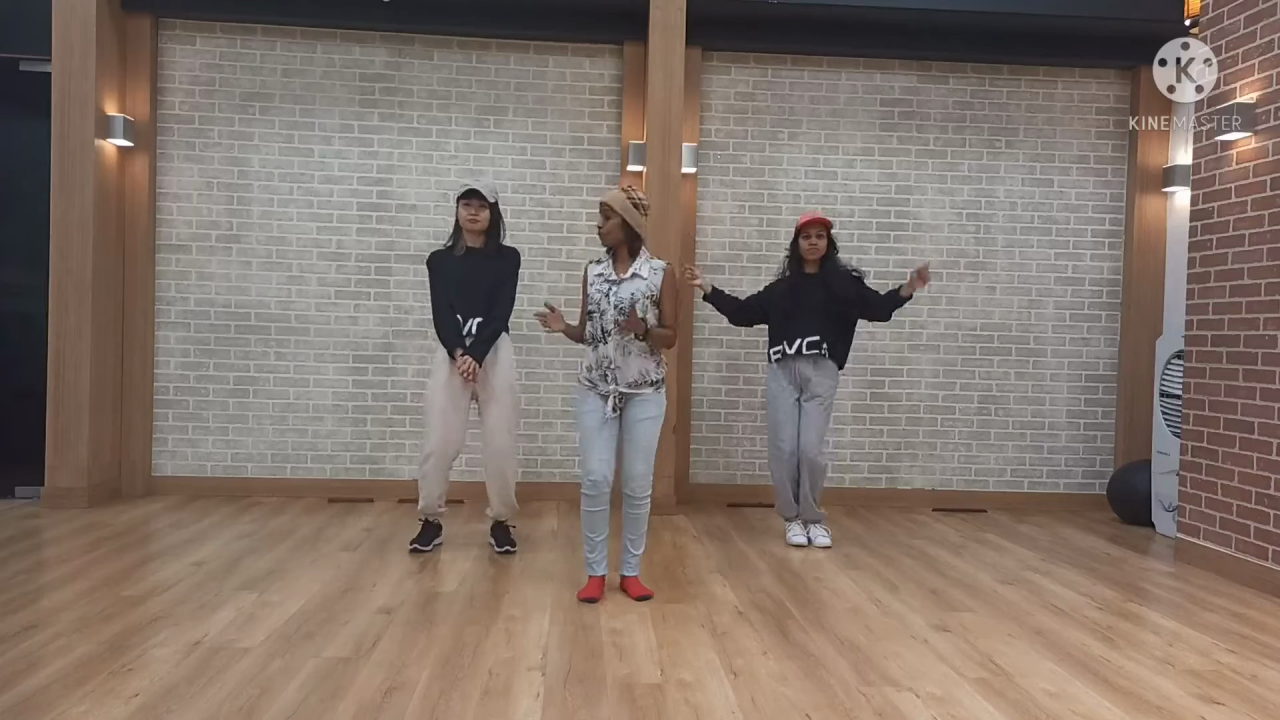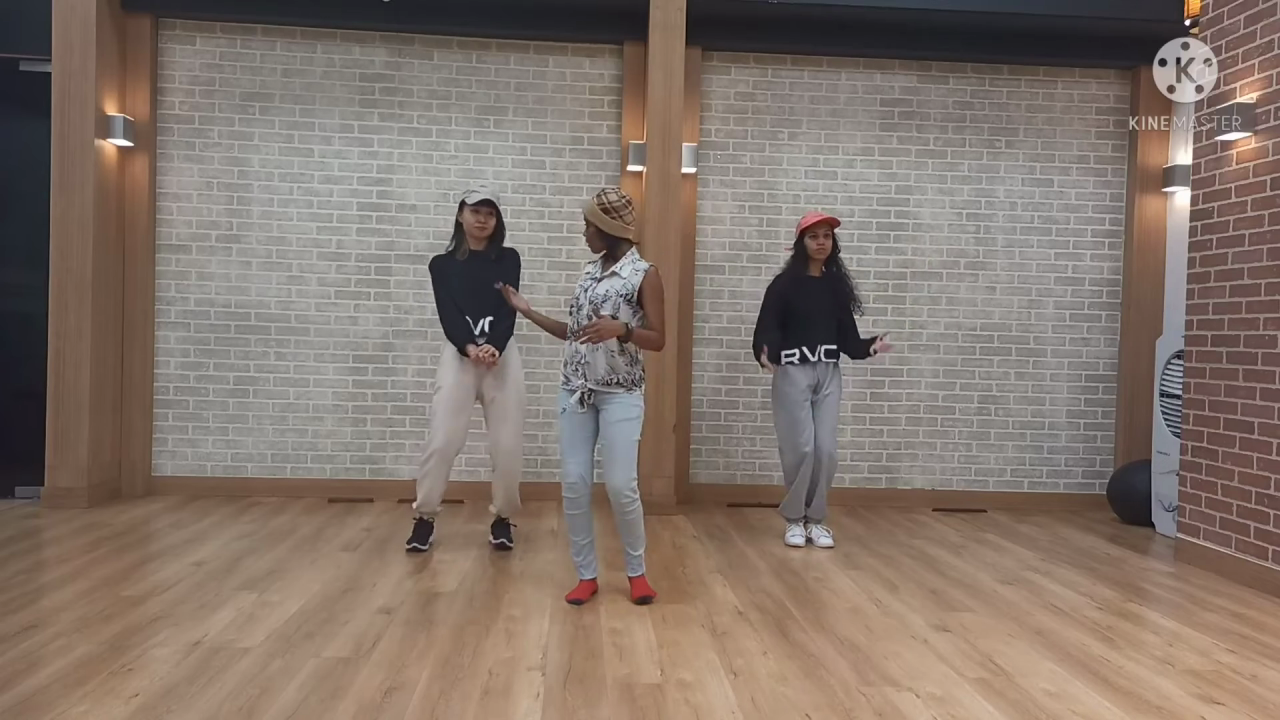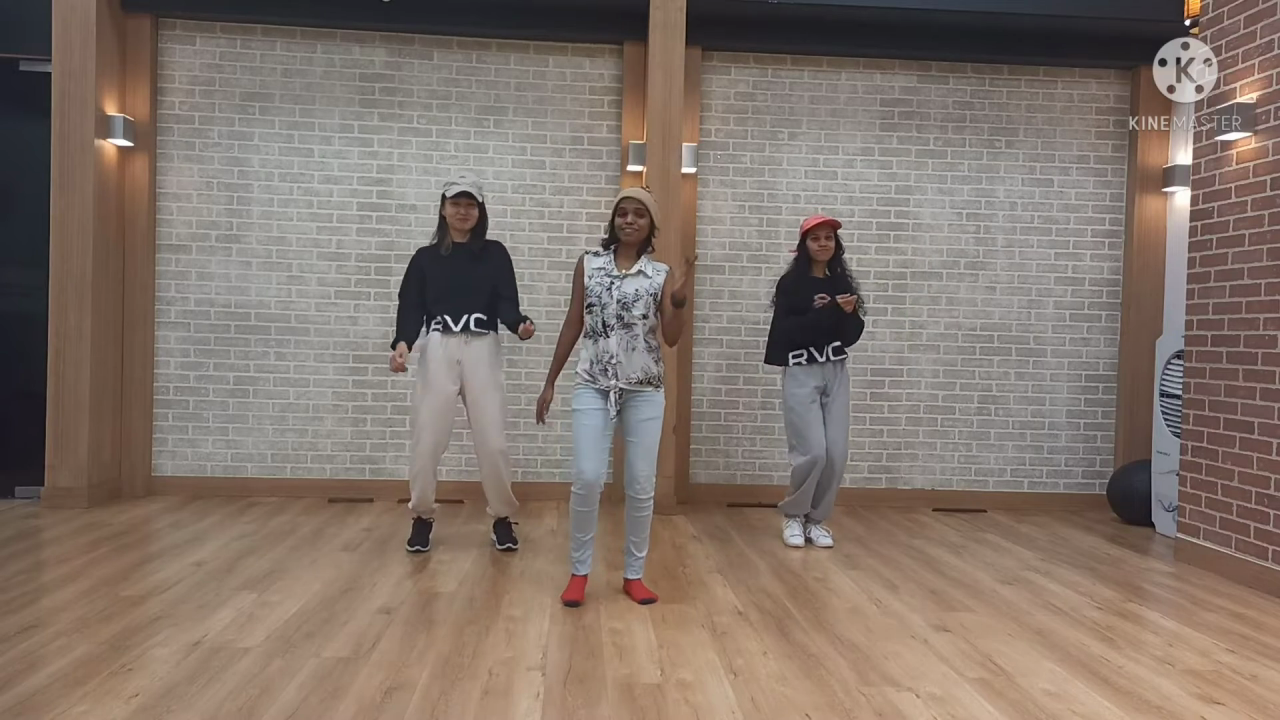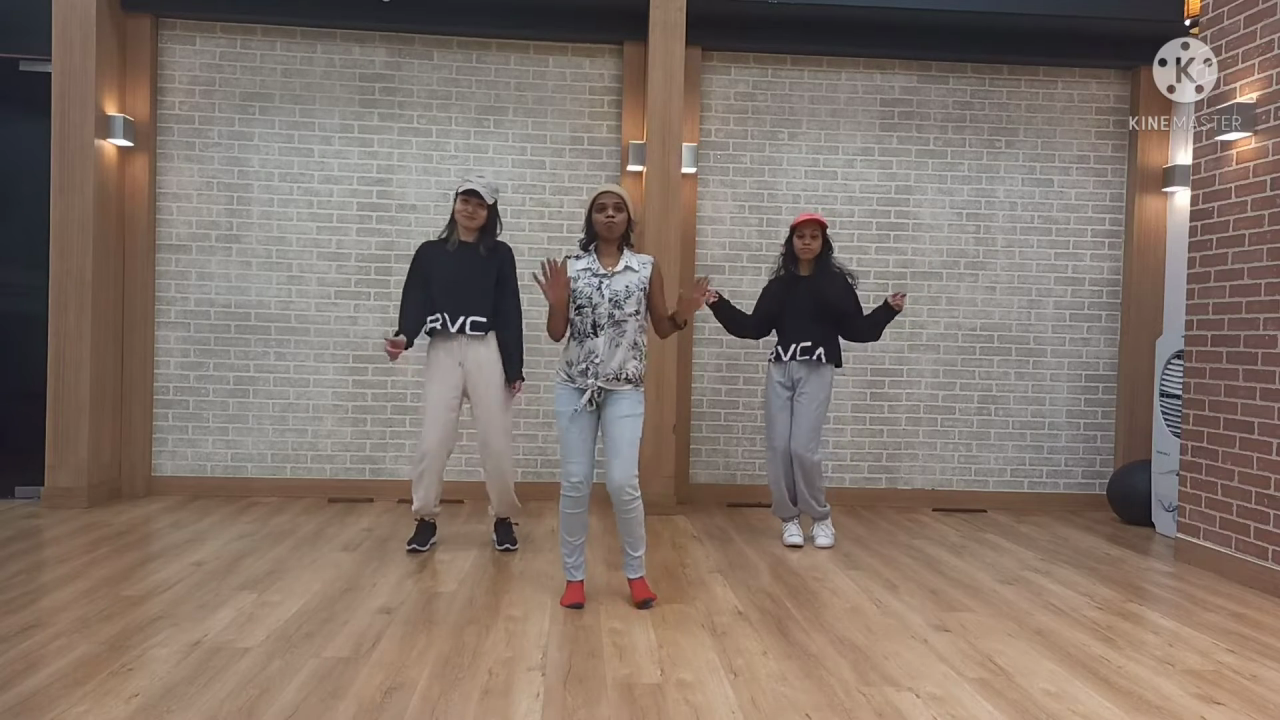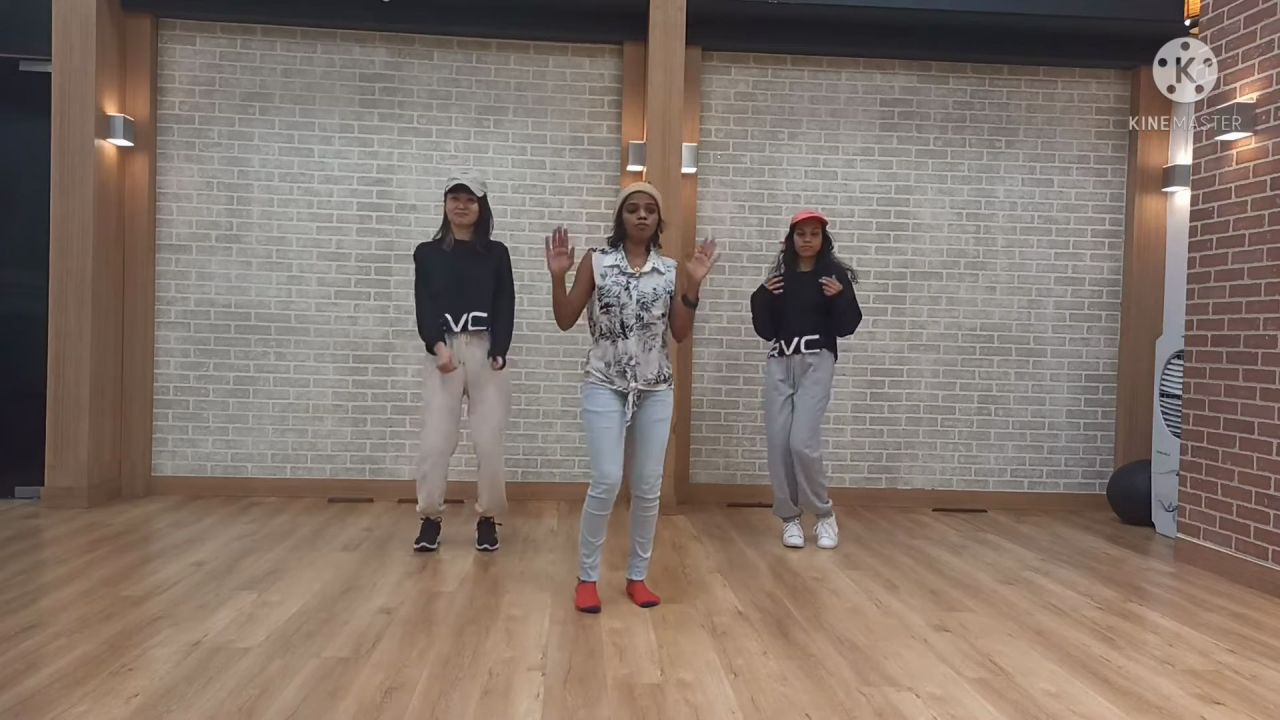
dt=1s
person 1, frame 1
left shoulder: (659, 273)
right shoulder: (593, 272)
left elbow: (670, 337)
right elbow: (588, 332)
left wrist: (643, 330)
right wrist: (562, 327)
left hip: (645, 391)
right hip: (597, 390)
left knee: (638, 484)
right knee: (596, 480)
left ankle: (631, 571)
right ankle: (596, 572)
person 1, frame 2
left shoulder: (645, 275)
right shoulder: (590, 271)
left elbow: (657, 340)
left wrist: (621, 330)
right wrist: (528, 312)
left hip: (621, 394)
right hip: (576, 391)
left knee: (621, 485)
right knee: (574, 484)
left ankle: (636, 571)
right ankle: (587, 575)
person 1, frame 3
left shoulder: (662, 274)
right shoulder: (588, 264)
left elbow: (672, 337)
right elbow: (573, 325)
left wrist: (678, 298)
right wrist: (549, 382)
left hip: (645, 391)
right hip: (593, 387)
left knee: (641, 486)
right knee: (587, 478)
left ankle: (633, 575)
right ankle: (579, 571)
person 1, frame 4
left shoulder: (647, 268)
right shoulder: (569, 267)
left elbow: (661, 328)
right elbow: (556, 334)
left wrist: (683, 313)
right wrist: (558, 303)
left hip: (625, 388)
right hip: (575, 386)
left knee: (623, 482)
right knee: (575, 482)
left ankle: (636, 573)
right ankle: (574, 577)
person 1, frame 5
left shoulder: (671, 269)
right shoulder: (595, 262)
left elbow: (680, 334)
right elbow: (565, 321)
left wrist: (692, 287)
right wrist: (558, 277)
left hip: (656, 389)
right hip: (605, 387)
left knee: (648, 486)
right knee: (606, 481)
left ankle: (637, 576)
right ankle: (587, 577)
person 2, frame 1
left shoulder: (507, 258)
right shoulder: (440, 260)
left elbow: (502, 312)
right elbow: (440, 313)
left wrist: (476, 354)
right wrist: (458, 353)
left hip: (494, 353)
right hip: (450, 353)
left knee: (500, 442)
right knee: (439, 443)
left ankle: (500, 522)
right ankle: (431, 521)
person 2, frame 2
left shoulder: (508, 259)
right shoulder: (442, 264)
left elbow: (509, 309)
right elbow: (447, 314)
left wrist: (494, 347)
right wrist: (470, 348)
left hip: (502, 355)
right hip: (458, 354)
left knee: (507, 443)
right knee: (442, 440)
left ankle: (502, 519)
right ankle: (425, 519)
person 2, frame 3
left shoulder: (494, 253)
right shoulder: (425, 257)
left elbow: (506, 300)
right elbow: (410, 307)
left wrist: (519, 324)
right wrist: (403, 343)
left hip: (482, 349)
right hip: (436, 350)
left knee: (493, 441)
right knee: (427, 440)
left ankle: (502, 519)
right ankle: (422, 518)
person 2, frame 4
left shoulder: (500, 255)
right shoulder: (430, 253)
left elbow: (509, 312)
right elbow: (415, 300)
left wrist: (514, 366)
right wrist: (404, 336)
left hip: (486, 352)
right hip: (442, 351)
left knee: (496, 442)
right knee: (433, 440)
left ankle: (503, 519)
right ankle: (425, 520)
person 2, frame 5
left shoulder: (496, 253)
right shoulder: (427, 253)
left elbow: (504, 307)
right elbow: (425, 305)
left wrist: (499, 351)
right wrist: (438, 346)
left hip: (485, 350)
right hip: (443, 349)
left knee: (489, 442)
right knee: (435, 441)
left ankle: (487, 518)
right ankle: (430, 518)
person 3, frame 1
left shoulder: (843, 282)
right shoulder: (782, 287)
left elbow: (876, 307)
right elbow: (745, 312)
left wrist: (906, 290)
right wrist: (709, 289)
left hip: (821, 372)
right hip: (782, 372)
left knee: (810, 450)
right knee: (783, 448)
left ankle: (814, 518)
right ankle: (793, 518)
person 3, frame 2
left shoulder: (838, 285)
right shoulder: (784, 284)
left elbow: (845, 332)
right elbow: (766, 328)
left wrist: (868, 347)
right wrist: (764, 354)
left hip: (829, 373)
right hip: (792, 371)
left knee: (826, 451)
right knee: (801, 449)
left ankle: (815, 519)
right ankle: (794, 519)
person 3, frame 3
left shoulder: (842, 284)
right shoulder: (790, 284)
left elbow: (852, 333)
right elbow: (790, 330)
left wrist: (843, 311)
right wrist: (833, 310)
left hip: (835, 373)
right hip: (801, 372)
left knee: (837, 453)
right knee: (812, 452)
left ankle: (816, 519)
right ankle: (793, 515)
person 3, frame 4
left shoulder: (837, 283)
right shoulder: (779, 284)
left elbow: (857, 330)
right elbow: (755, 326)
left wrist: (887, 311)
right wrist: (720, 307)
left hip: (816, 371)
right hip: (780, 369)
left knee: (803, 448)
right knee: (778, 446)
left ankle: (820, 516)
right ankle: (790, 518)
person 3, frame 5
left shoulder: (835, 276)
right shoulder: (779, 280)
left elbow: (847, 325)
right elbow: (765, 330)
left wrist: (839, 297)
right wrist: (761, 298)
left hip: (816, 363)
right hip: (779, 365)
left knee: (803, 443)
right knee: (778, 443)
left ankle: (824, 514)
right ankle: (790, 518)
